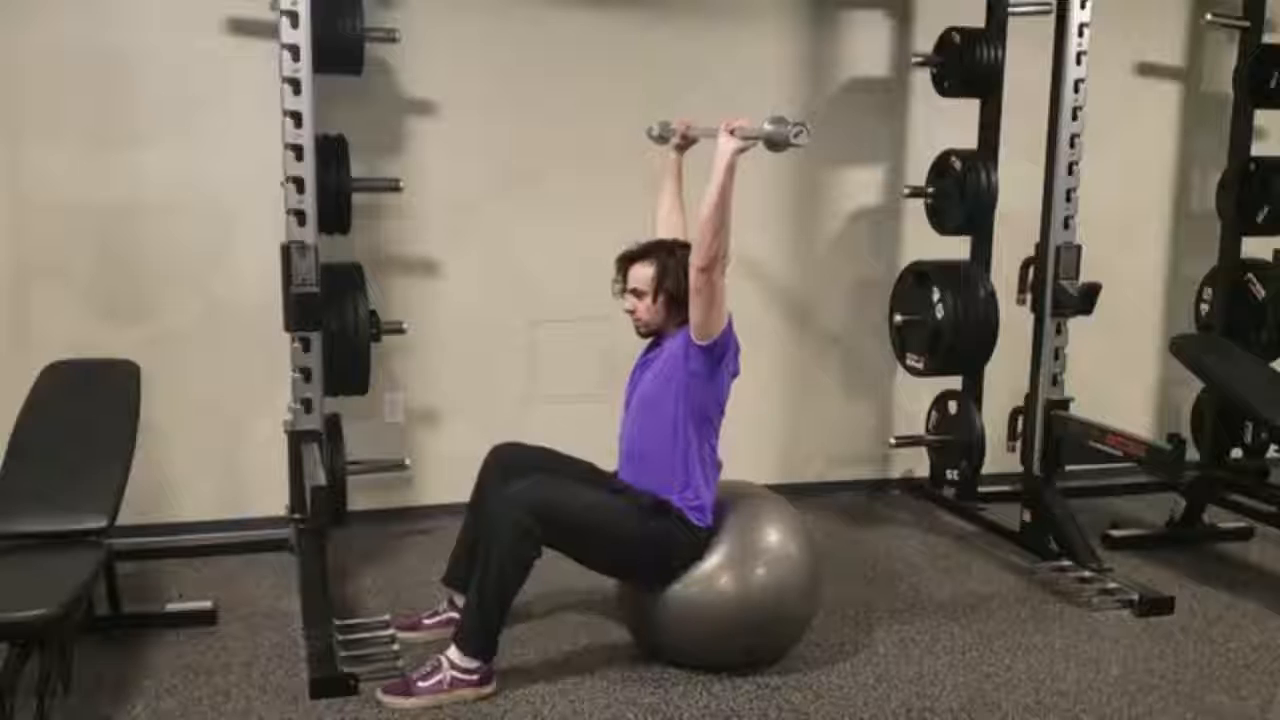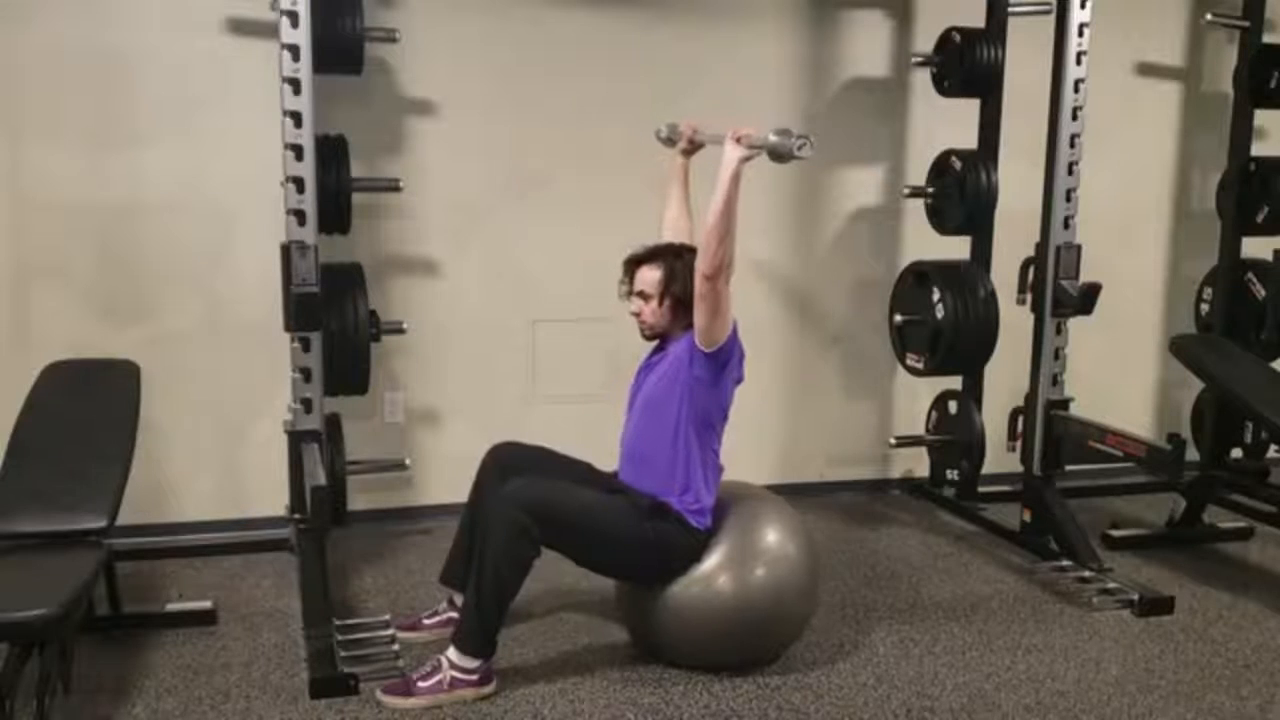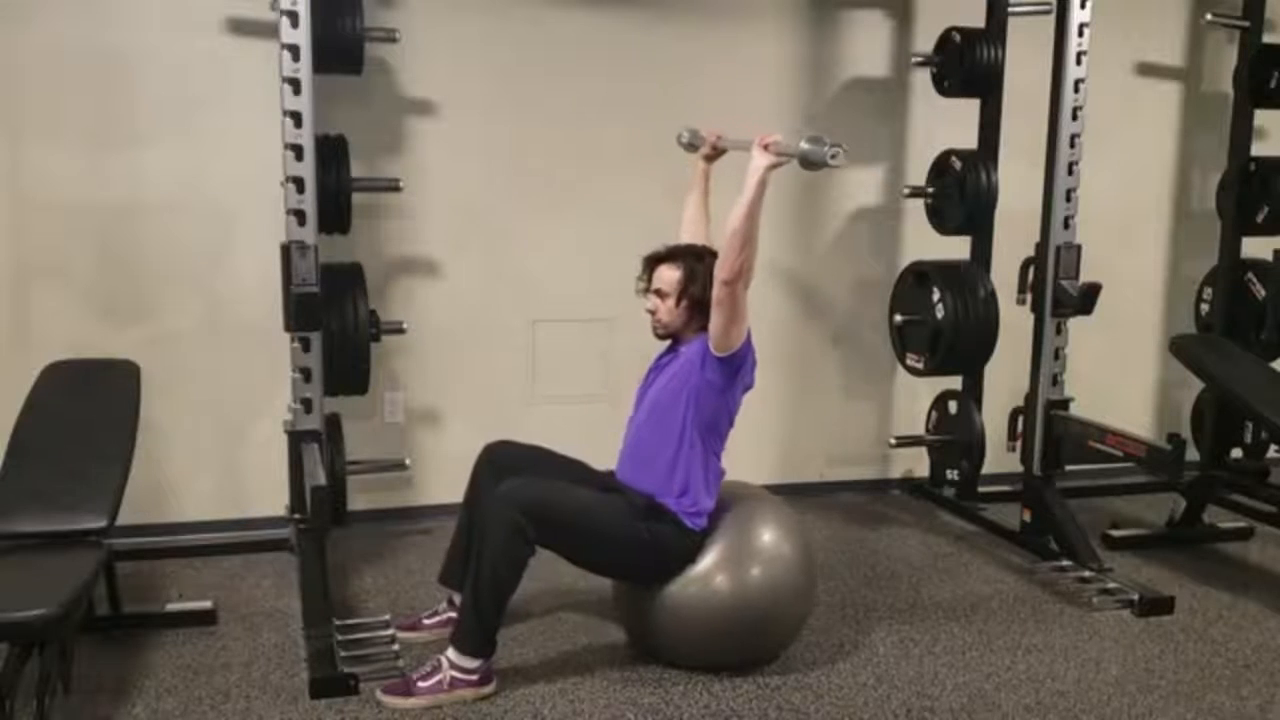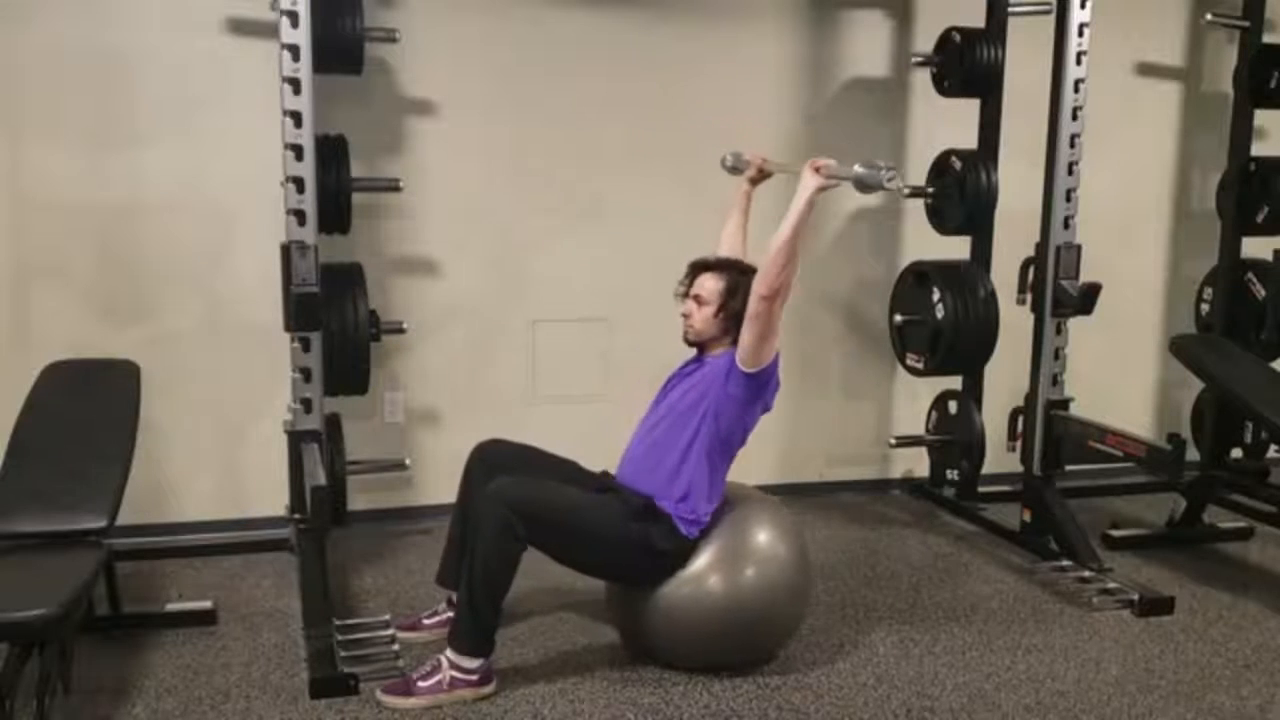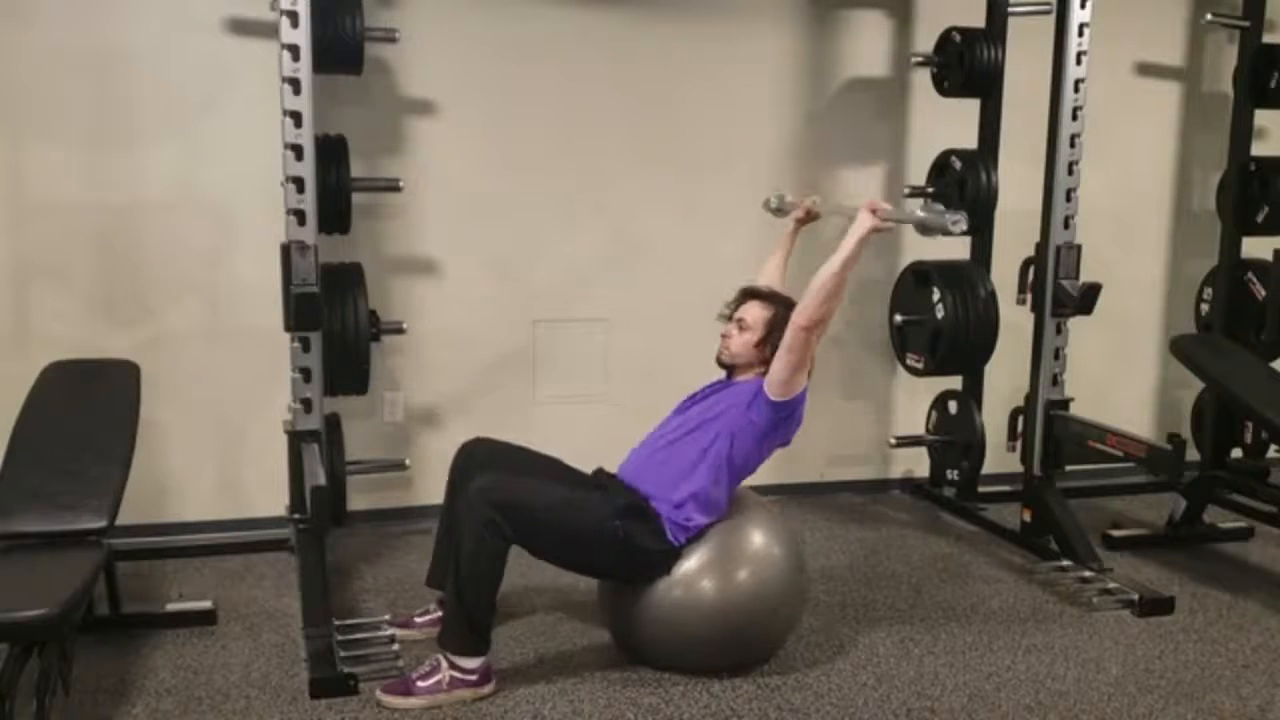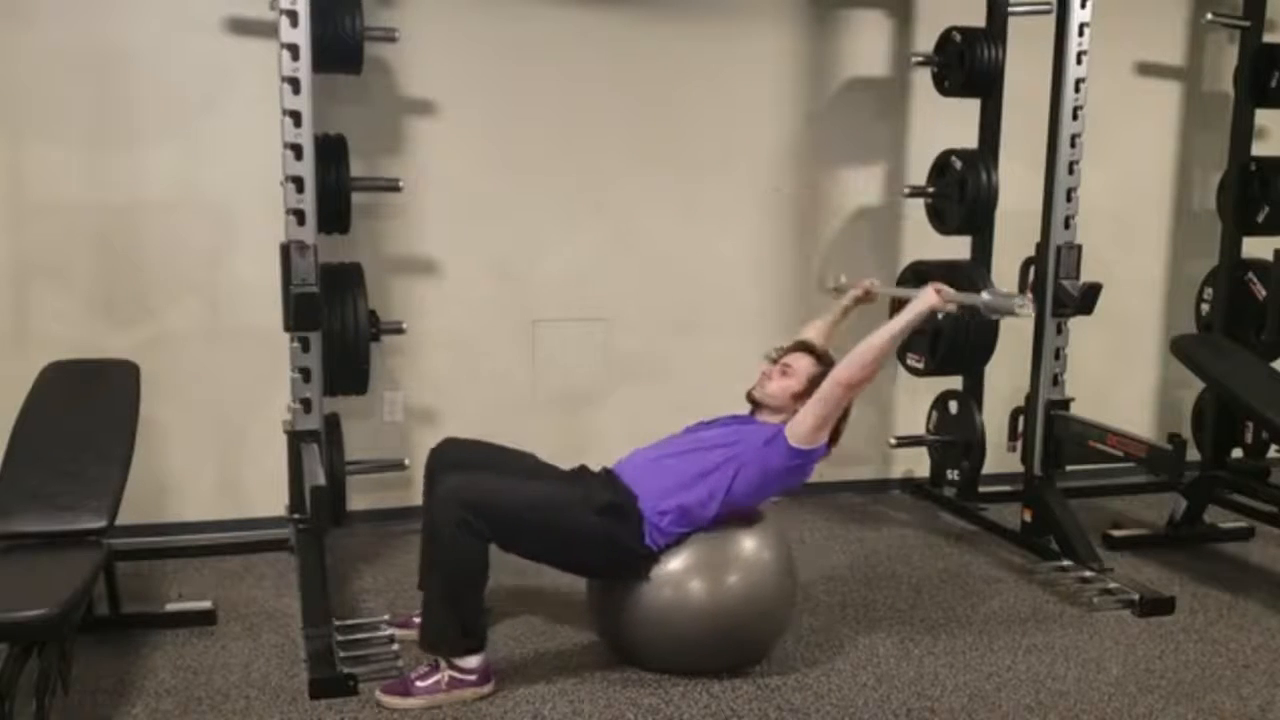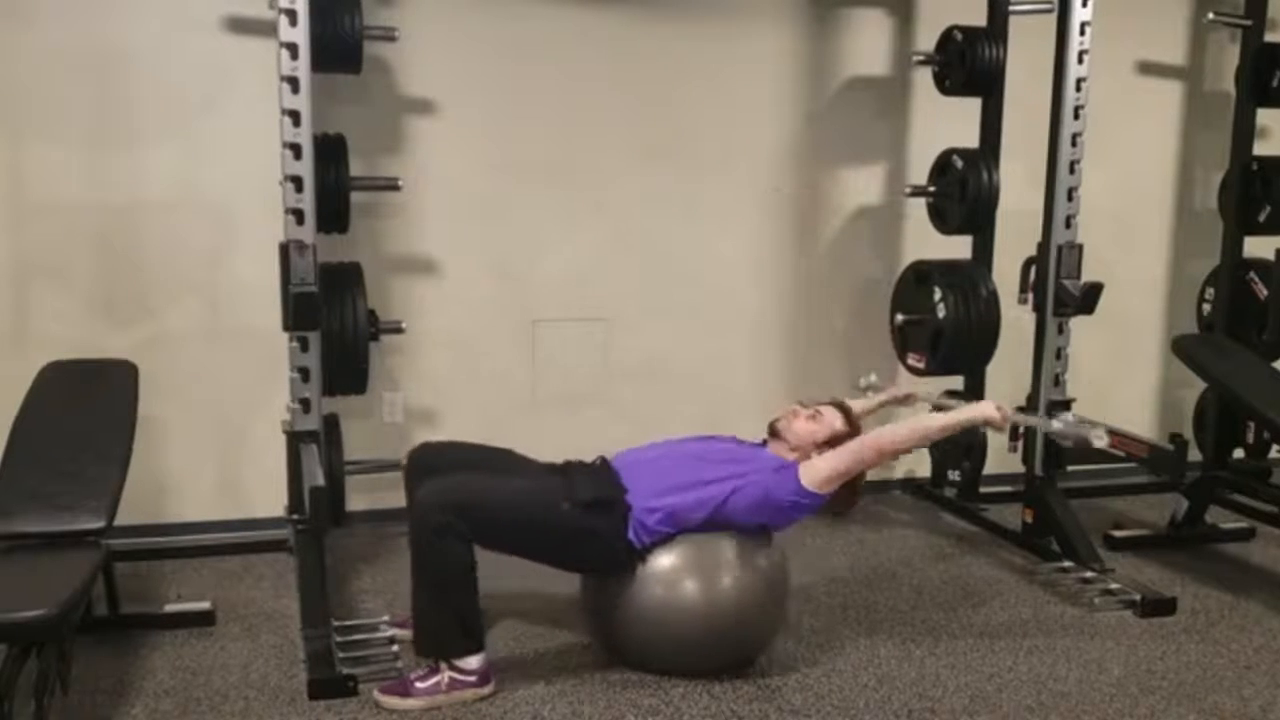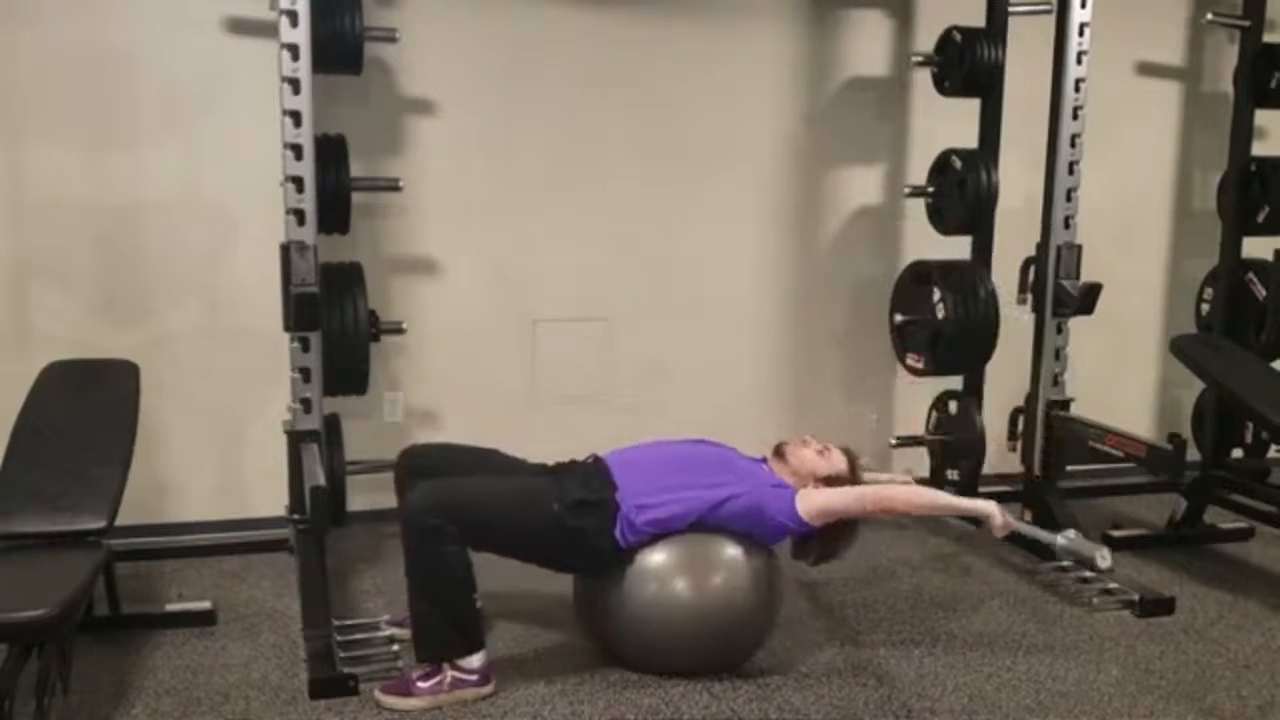
dt=0.4s
person 1, frame 1
left shoulder: (703, 350)
right shoulder: (664, 341)
left elbow: (705, 261)
right elbow: (669, 240)
left wrist: (725, 159)
right wrist: (673, 156)
left hip: (668, 529)
right hip: (634, 498)
left knee: (523, 503)
right knee: (508, 462)
left ankle: (469, 665)
right ankle: (462, 601)
person 1, frame 2
left shoulder: (707, 353)
right shoulder: (670, 344)
left elbow: (710, 269)
right elbow: (674, 244)
left wrist: (730, 168)
right wrist: (681, 161)
left hip: (666, 531)
right hip: (632, 498)
left knee: (520, 502)
right knee: (506, 462)
left ankle: (467, 665)
right ankle: (460, 603)
person 1, frame 3
left shoulder: (719, 359)
right shoulder: (682, 346)
left elbow: (729, 273)
right elbow: (691, 247)
left wrist: (757, 175)
right wrist: (702, 167)
left hip: (662, 531)
right hip: (628, 497)
left knee: (514, 501)
right knee: (500, 460)
left ankle: (468, 665)
right ankle: (460, 602)
person 1, frame 4
left shoulder: (745, 373)
right shoulder: (707, 359)
left elbow: (768, 289)
right elbow: (726, 267)
left wrist: (804, 196)
right wrist: (745, 189)
left hip: (654, 535)
right hip: (622, 499)
left knee: (504, 498)
right knee: (492, 458)
left ankle: (468, 665)
right ankle: (459, 603)
person 1, frame 5
left shoulder: (770, 403)
right shoulder: (732, 385)
left elbow: (806, 321)
right elbow: (763, 298)
left wrist: (856, 235)
right wrist: (791, 228)
left hip: (642, 534)
right hip: (613, 497)
left knee: (486, 498)
right knee: (478, 457)
left ankle: (466, 665)
right ankle: (452, 604)
person 1, frame 6
left shoulder: (786, 451)
right shoulder: (751, 425)
left elbow: (846, 380)
right elbow: (801, 352)
left wrist: (916, 310)
right wrist: (845, 303)
left hip: (622, 530)
right hip: (600, 492)
left knee: (457, 499)
right knee: (451, 458)
left ankle: (464, 664)
right ankle: (447, 611)
person 1, frame 7
left shoulder: (791, 486)
right shoulder: (762, 455)
left elbow: (877, 446)
right elbow: (829, 411)
left wrist: (972, 413)
right wrist: (888, 396)
left hip: (605, 523)
right hip: (591, 483)
left knee: (438, 503)
right knee: (429, 462)
left ankle: (461, 664)
right ankle: (443, 613)
person 1, frame 8
left shoulder: (782, 505)
right shoulder: (761, 472)
left elbow: (877, 499)
left wrist: (979, 505)
left hip: (589, 521)
right hip: (582, 480)
left knee: (429, 508)
right knee: (419, 464)
left ankle: (460, 664)
right ankle: (446, 610)
